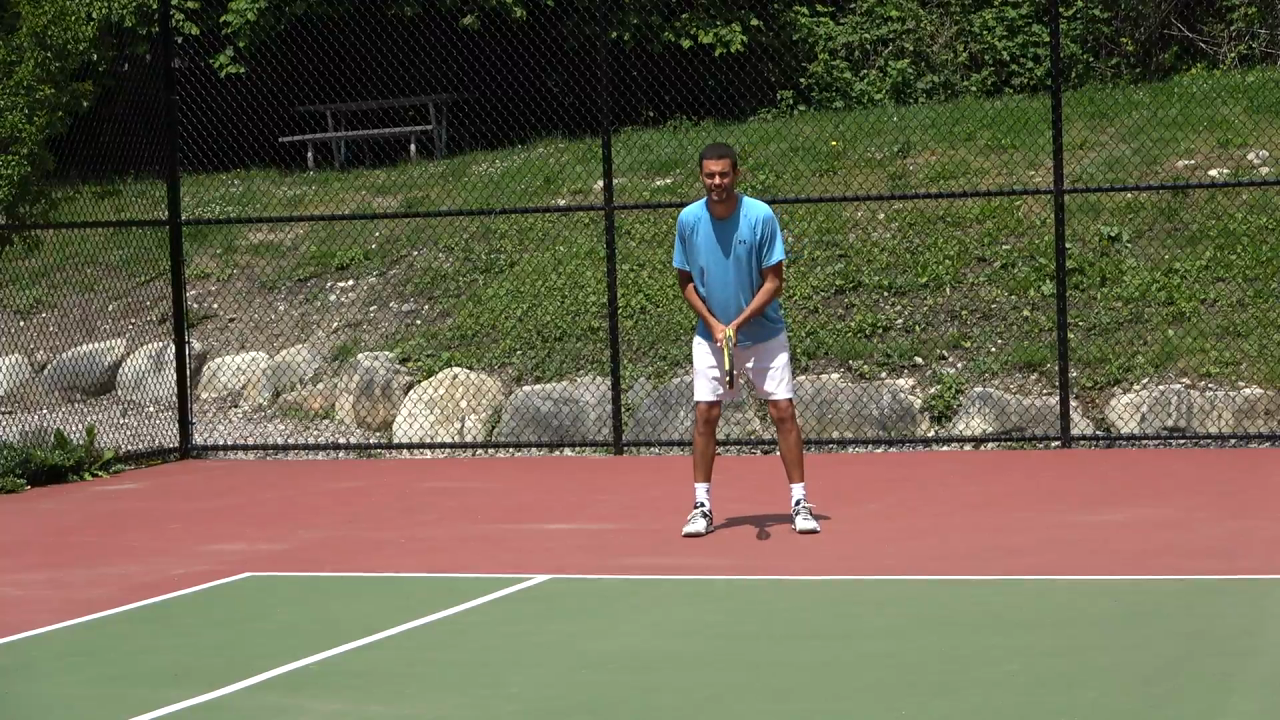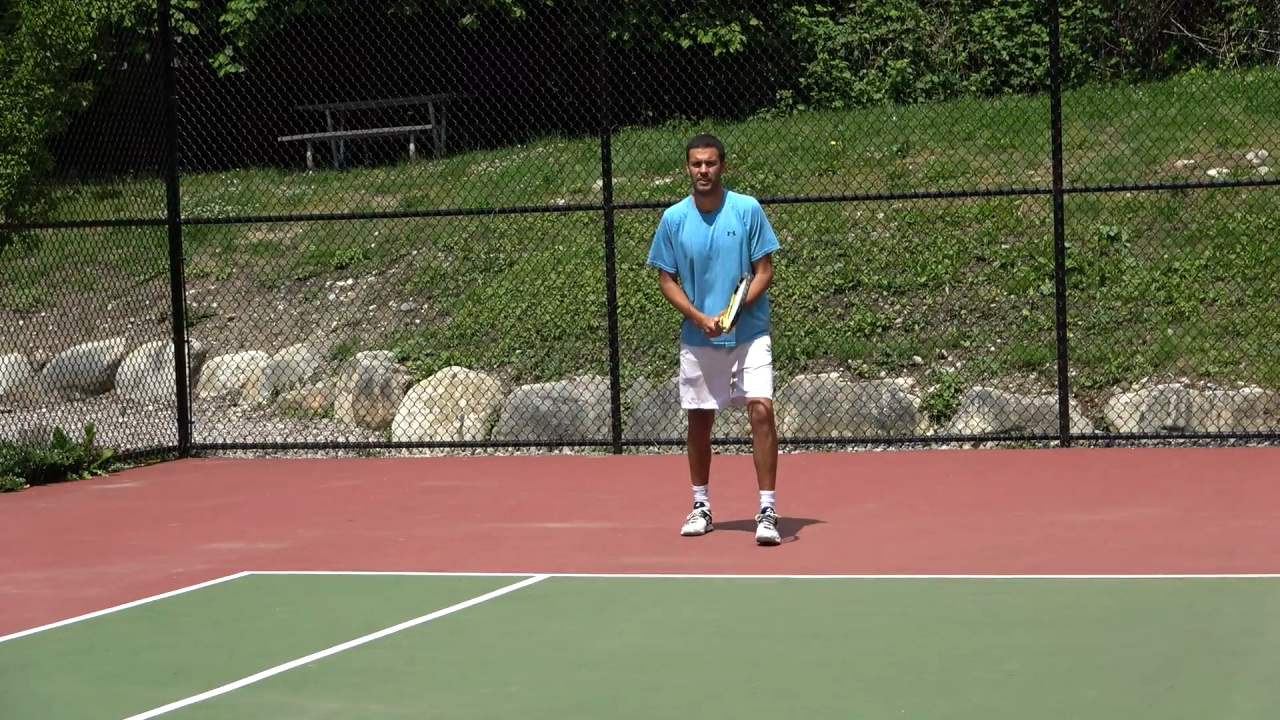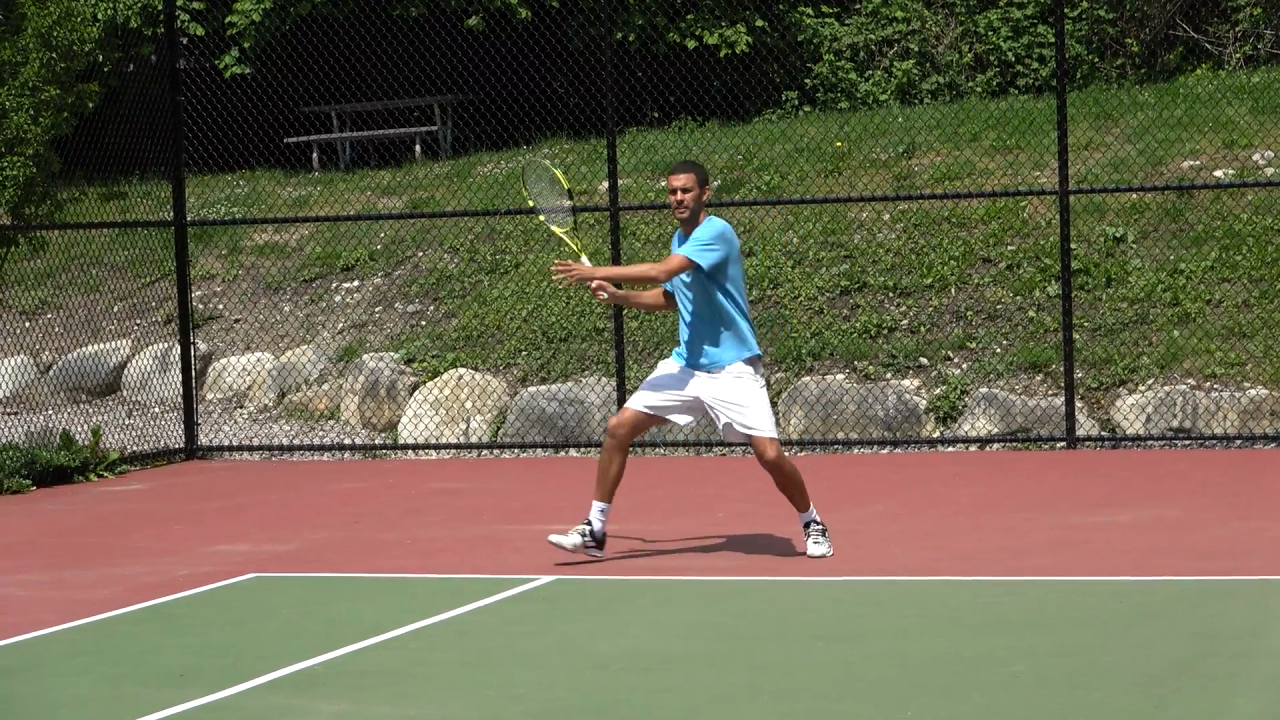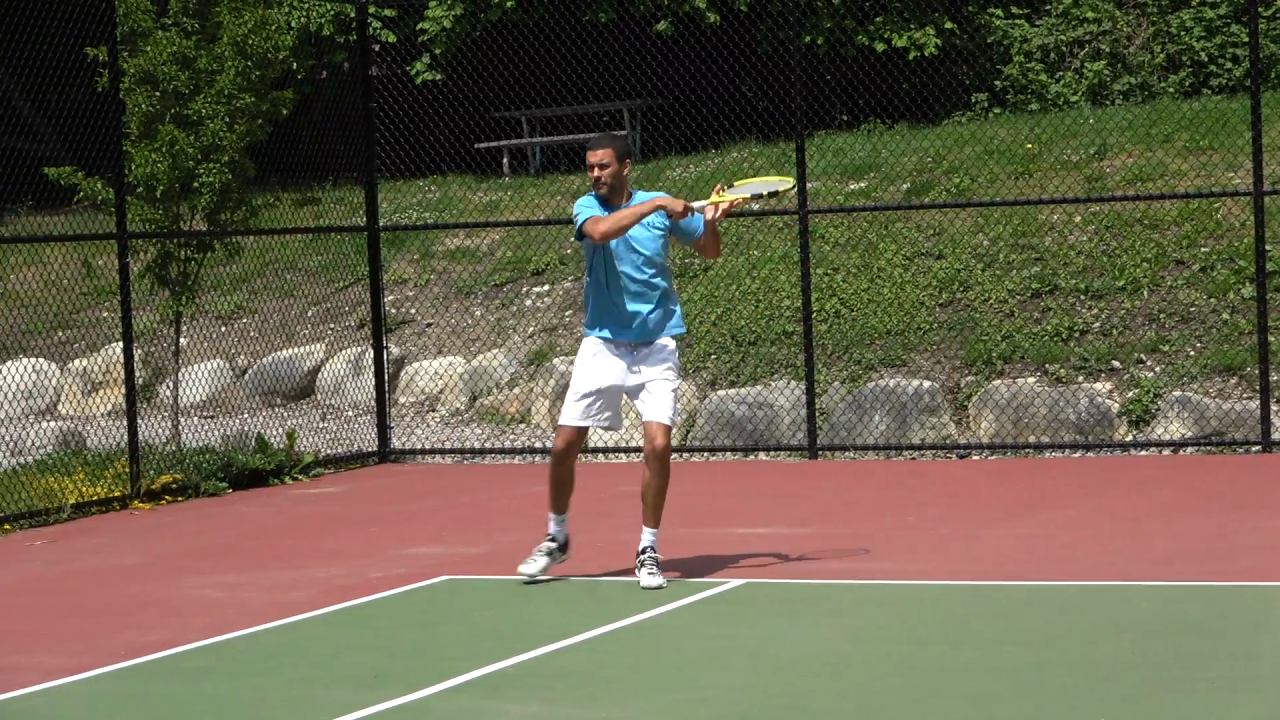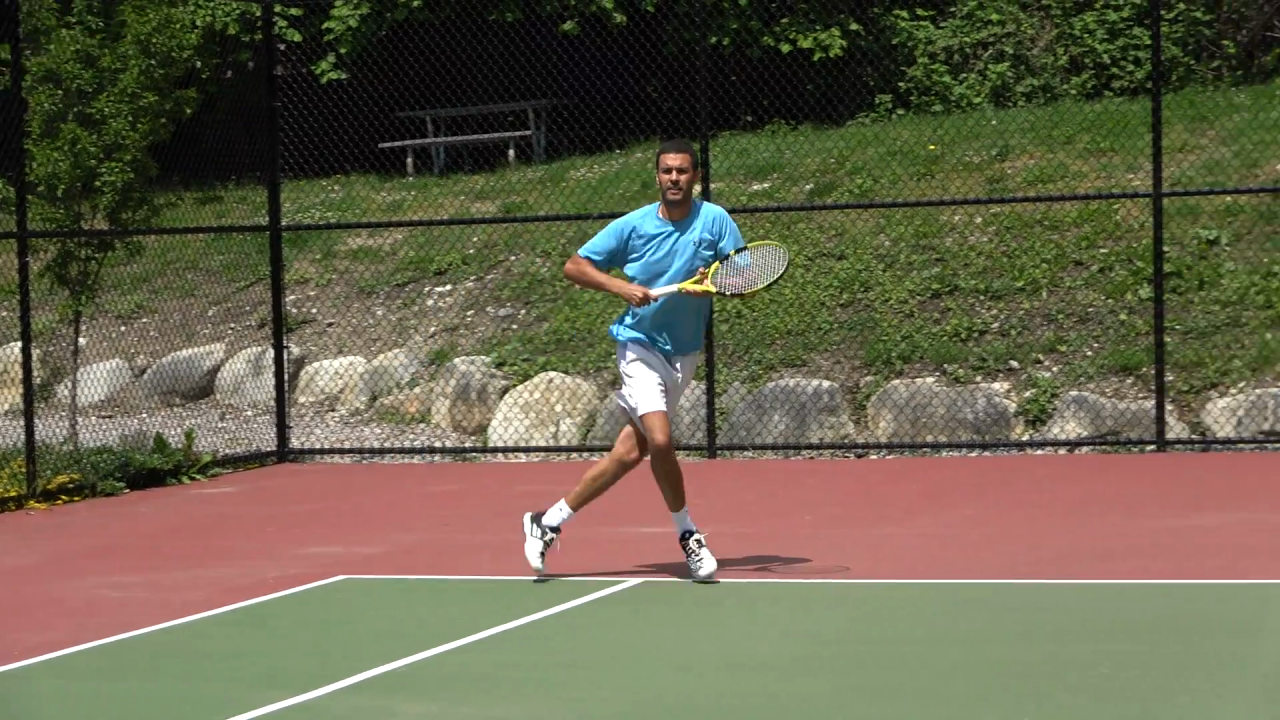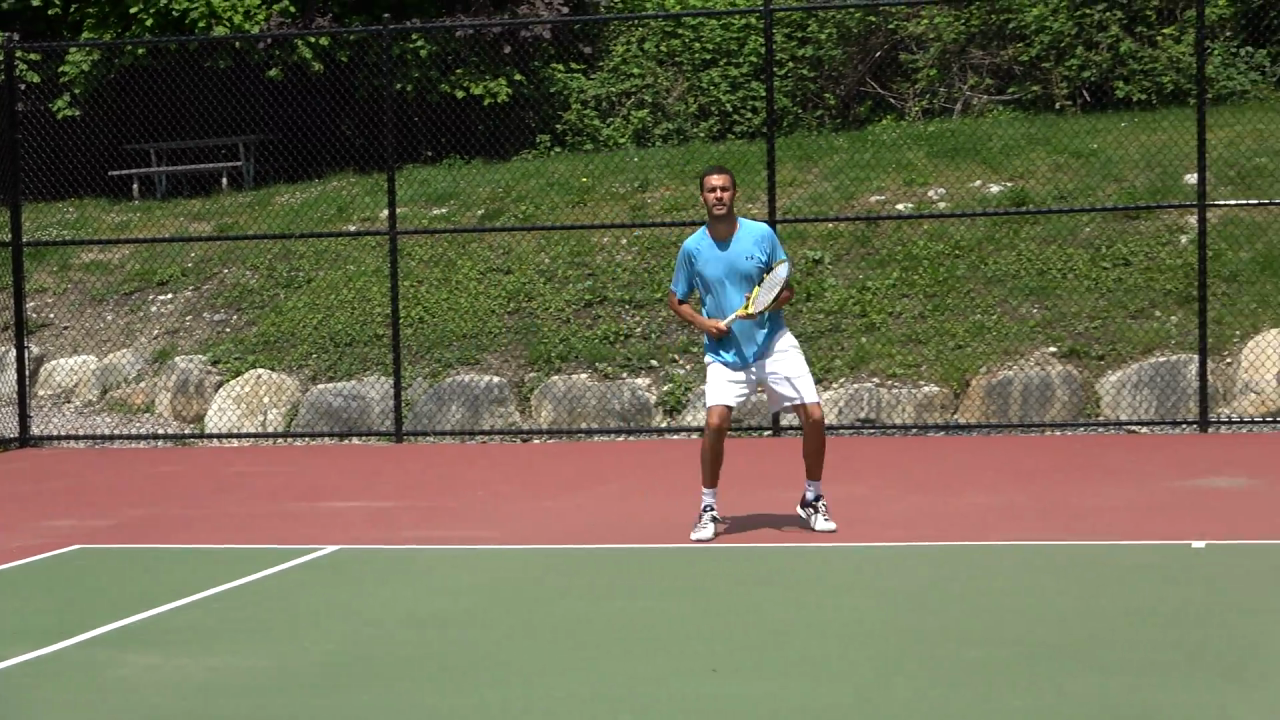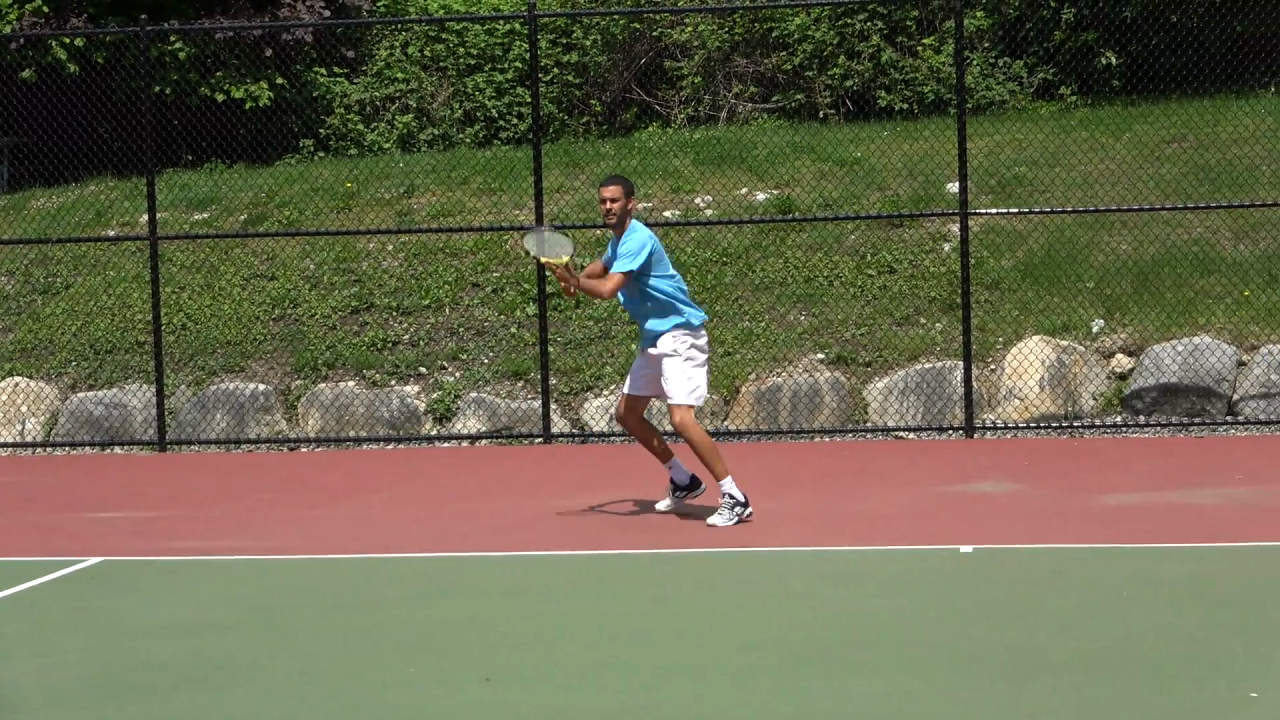
dt=0.7s
person 1, frame 1
left shoulder: (761, 216)
right shoulder: (688, 219)
left elbow: (773, 281)
right elbow: (685, 280)
left wrist: (737, 324)
right wrist: (712, 324)
left hip: (763, 334)
right hip: (710, 333)
left knee: (783, 411)
right knee: (705, 415)
left ankle: (799, 502)
right ankle: (702, 506)
person 1, frame 2
left shoulder: (748, 209)
right shoulder: (673, 218)
left elbow: (765, 272)
right elbow: (667, 280)
left wrist: (733, 312)
right wrist: (699, 317)
left hip: (749, 334)
right hip: (698, 339)
left knee: (761, 409)
right knee: (699, 422)
left ankle: (767, 510)
right ankle: (701, 505)
person 1, frame 3
left shoulder: (717, 232)
right shoulder: (677, 236)
left elbow: (667, 270)
right elbow: (663, 296)
left wrist: (597, 272)
right wrist: (615, 294)
left hip: (732, 366)
right hip: (686, 363)
left knee: (770, 453)
right knee: (618, 429)
left ankle: (812, 523)
right ankle: (594, 530)
person 1, frame 4
left shoulder: (661, 207)
right shoulder: (587, 206)
left elbow: (710, 251)
right elbow: (600, 231)
left wrist: (714, 219)
right wrist: (655, 204)
left hip: (656, 345)
right hip: (602, 345)
left knee: (657, 445)
right knee: (564, 446)
left ankle: (647, 549)
right ankle: (556, 538)
person 1, frame 5
left shoulder: (715, 220)
right shoulder: (630, 225)
right elbow: (576, 264)
right wrist: (621, 288)
left hip: (679, 355)
right hip: (639, 348)
left knee: (629, 454)
right knee: (658, 438)
left ankle: (548, 522)
right ankle: (687, 534)
person 1, frame 6
left shoulder: (762, 234)
right shoulder: (692, 248)
left elbow: (787, 291)
right elbow: (677, 302)
left wrist: (765, 303)
right wrist: (703, 323)
left hip: (773, 342)
right hip: (725, 352)
left knee: (814, 418)
right knee: (715, 423)
left ankle: (812, 500)
right ankle: (709, 509)
person 1, frame 7
left shoulder: (639, 238)
right shoulder: (618, 239)
left elbow: (608, 289)
right elbow: (595, 271)
left wrist: (573, 282)
right wrist: (571, 276)
left hip: (680, 335)
right hip: (656, 340)
left knee: (684, 421)
right knee: (626, 414)
left ankle: (734, 498)
right ankle: (682, 479)
